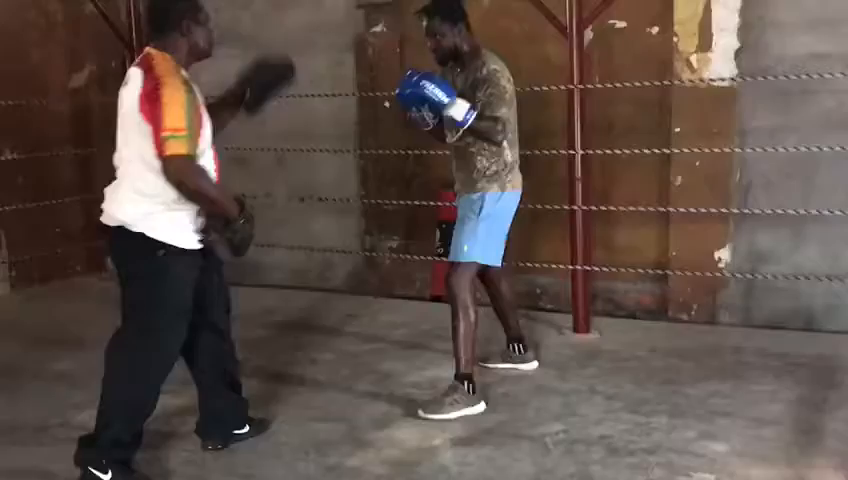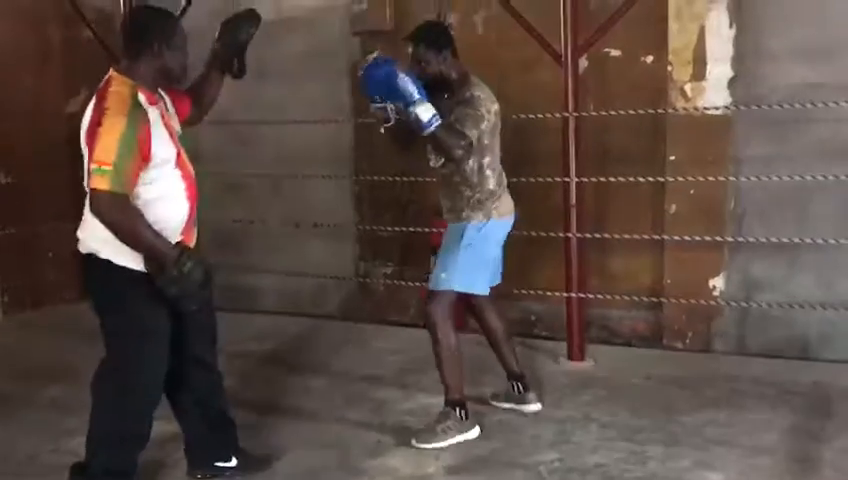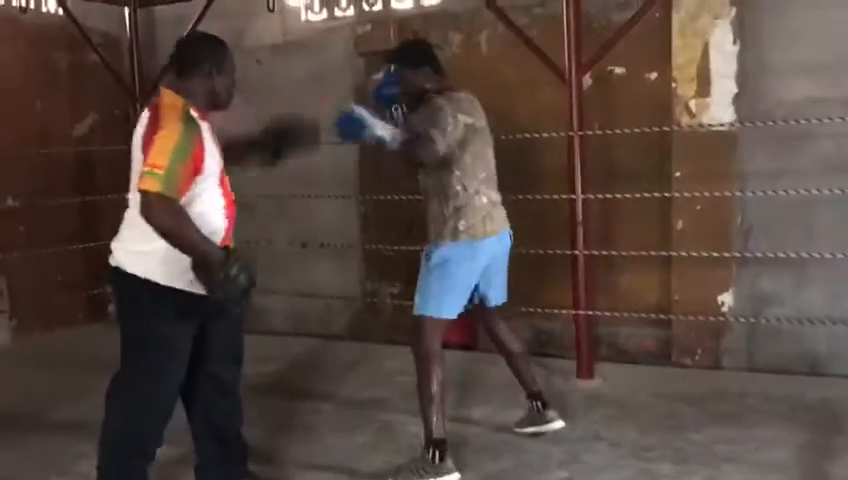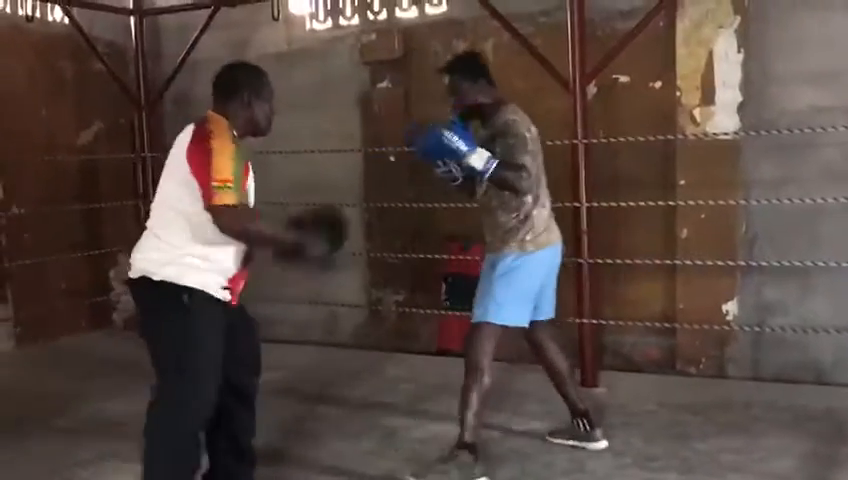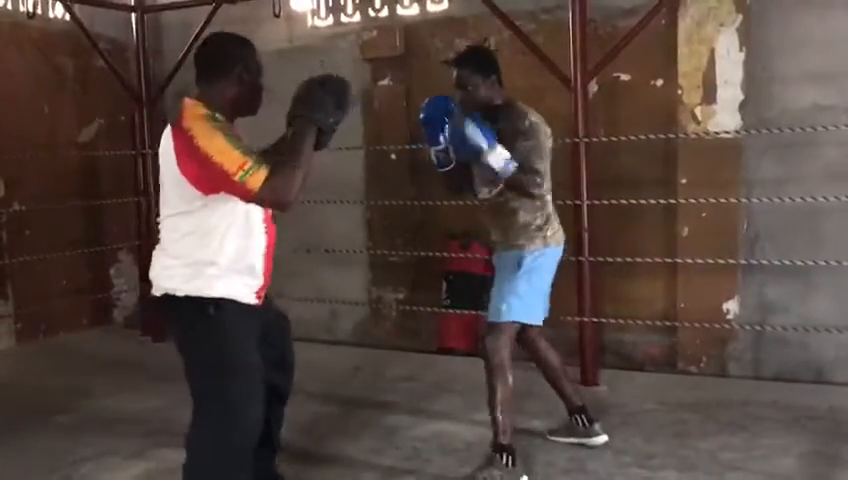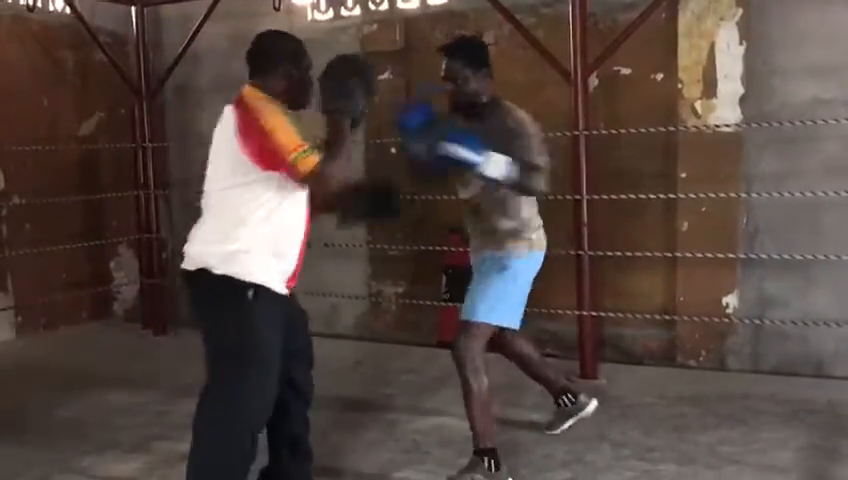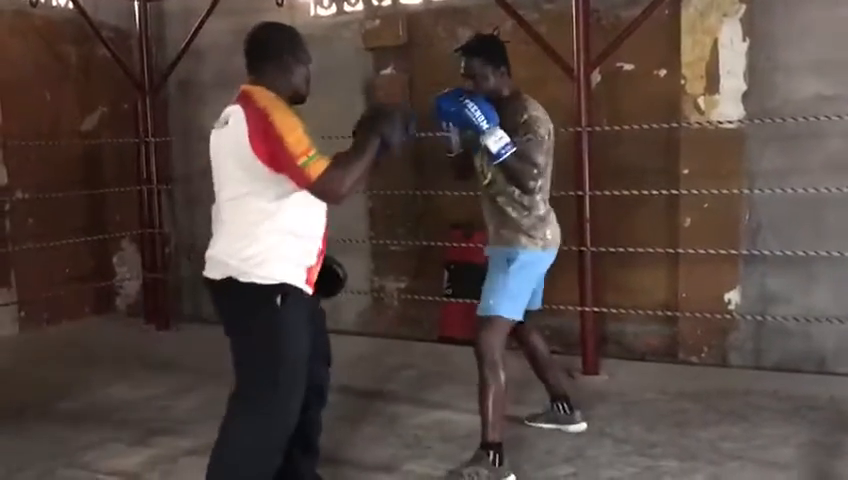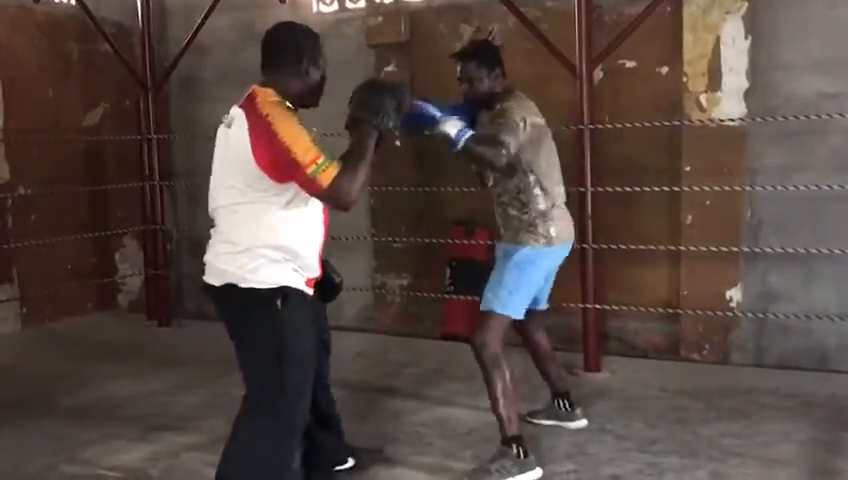
dt=0.4s
person 1, frame 1
left shoulder: (156, 73)
right shoulder: (166, 81)
left elbow: (200, 124)
right elbow: (180, 166)
left wrist: (240, 98)
right wrist: (231, 209)
left hip: (174, 233)
right hip: (150, 235)
left knee: (209, 323)
right knee: (149, 344)
left ankle: (225, 423)
person 1, frame 2
left shoulder: (154, 96)
right shoulder: (119, 109)
left elbow: (196, 106)
right elbow: (106, 202)
left wrist: (223, 57)
right wrist: (166, 256)
left hip: (163, 260)
right hip: (126, 267)
left knee: (194, 355)
right knee: (135, 374)
person 1, frame 3
left shoulder: (194, 118)
right shoulder: (172, 122)
left elbow: (228, 154)
right elbow: (155, 204)
left wrist: (275, 138)
right wrist: (215, 258)
left hip: (191, 280)
right hip: (155, 281)
left knee: (217, 379)
right knee: (148, 393)
person 1, frame 4
left shoulder: (214, 138)
right shoulder: (215, 137)
left elbow: (231, 215)
right elbow: (231, 218)
left wrist: (278, 241)
right wrist: (293, 241)
left hip: (205, 289)
right hip: (174, 286)
left knee: (236, 381)
right knee: (186, 399)
person 1, frame 5
left shoulder: (214, 127)
right shoulder: (200, 131)
left elbow: (259, 174)
right elbow: (280, 192)
left wrist: (298, 128)
right wrist: (309, 127)
left hip: (237, 291)
right hip: (202, 297)
left knee: (272, 374)
right knee: (229, 411)
person 1, frame 6
left shoulder: (253, 116)
right shoulder: (261, 116)
left elbow: (302, 189)
right elbow: (324, 177)
right wrist: (344, 117)
left hip: (260, 278)
right hip: (232, 280)
left knee: (291, 377)
right knee: (237, 399)
person 1, frame 7
left shoulder: (240, 113)
right shoulder: (269, 113)
right elbow: (332, 185)
left wrist: (312, 253)
right wrist: (374, 137)
left hip: (274, 278)
right hip: (260, 283)
left knee: (308, 377)
right knee: (268, 401)
person 1, frame 8
left shoulder: (250, 112)
right shoulder: (275, 120)
right elbow: (343, 193)
right wrist: (368, 129)
left hip: (272, 278)
right hip: (260, 285)
left knee: (307, 369)
right knee: (276, 404)
person 2, frame 1
left shoulder: (489, 72)
right shoulder: (458, 73)
left elbow: (496, 133)
right elbow: (448, 134)
left wrist: (449, 103)
right wrist: (425, 112)
left hip: (493, 190)
right hip: (478, 188)
left knee: (459, 280)
right knee: (489, 272)
left ankle: (465, 388)
right ankle: (519, 348)
person 2, frame 2
left shoulder: (474, 98)
right shoulder: (442, 96)
left elbow: (458, 152)
right elbow: (405, 137)
left wrist: (419, 107)
right wrist: (389, 105)
left hip: (482, 218)
right hip: (484, 217)
left knee: (437, 310)
right knee: (478, 302)
left ankle: (458, 415)
right ankle: (521, 388)
person 2, frame 3
left shoulder: (441, 108)
right shoulder: (463, 103)
left elbow: (430, 154)
right elbow: (430, 153)
right wrist: (404, 117)
left hip: (458, 240)
right hip: (494, 232)
left knee: (426, 339)
right knee: (492, 319)
right ankle: (540, 406)
person 2, frame 4
left shoulder: (509, 123)
right shoulder: (499, 124)
left elbow: (521, 183)
right elbow: (481, 188)
left wrist: (472, 154)
right wrist: (448, 164)
left hip: (520, 250)
right hip: (540, 246)
left knee: (479, 344)
right knee: (541, 335)
right ankle: (585, 424)
person 2, frame 5
left shoulder: (525, 124)
right shoulder: (481, 127)
left elbow: (535, 186)
right elbow: (457, 184)
left wrist: (488, 152)
right wrist: (441, 138)
left hip: (534, 247)
right hip: (520, 246)
left knee: (495, 344)
right knee: (529, 336)
right ankle: (583, 420)
person 2, frame 6
left shoulder: (510, 121)
right shoulder: (462, 120)
left elbow: (536, 182)
left hip: (514, 250)
right hip: (487, 249)
left knee: (467, 348)
right knee: (502, 335)
right ankle: (570, 397)
person 2, frame 7
left shoulder: (528, 116)
right shoulder: (495, 114)
left elbow: (530, 180)
right elbow: (463, 172)
left hip: (526, 242)
right hip: (510, 240)
left knee: (488, 341)
right knee: (520, 327)
right ankle: (565, 407)
person 2, frame 8
left shoulder: (512, 111)
right shoulder: (503, 111)
left elbow: (495, 159)
right elbow: (493, 170)
left wrist: (450, 126)
right wrist: (460, 132)
left hip: (535, 241)
right hip: (547, 235)
left knee: (485, 338)
right knee: (528, 323)
right ankle: (565, 406)
